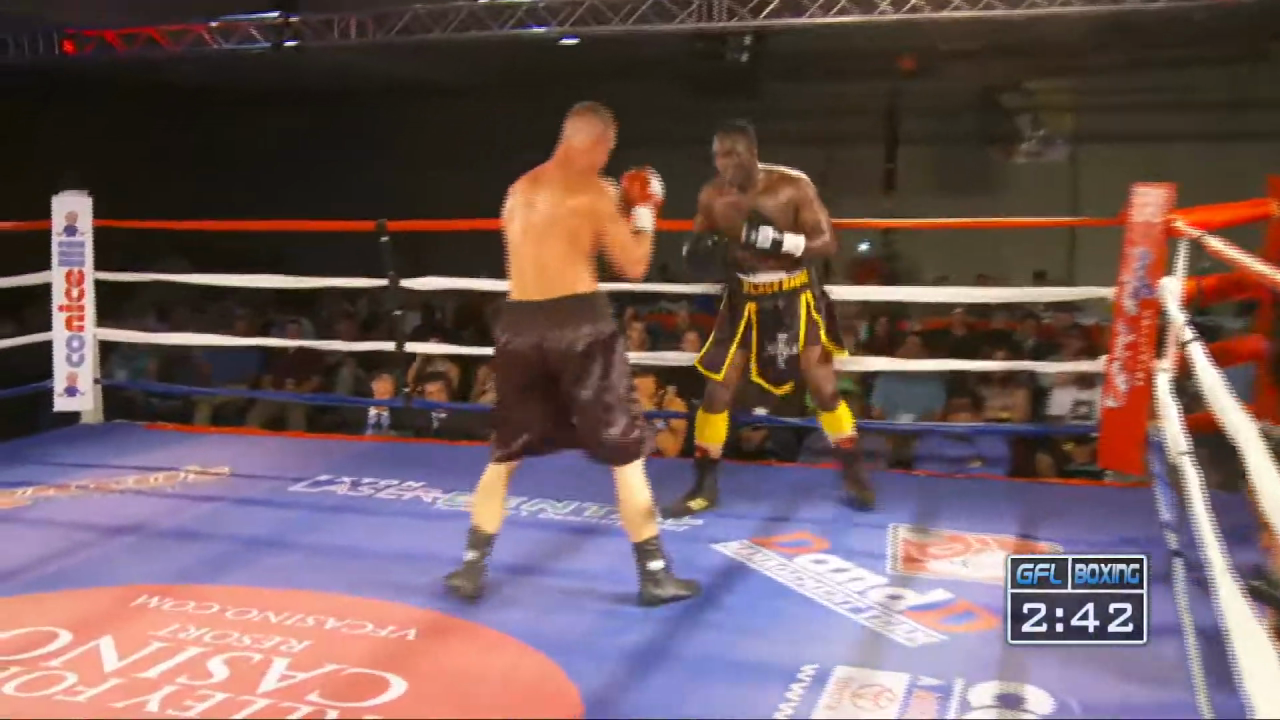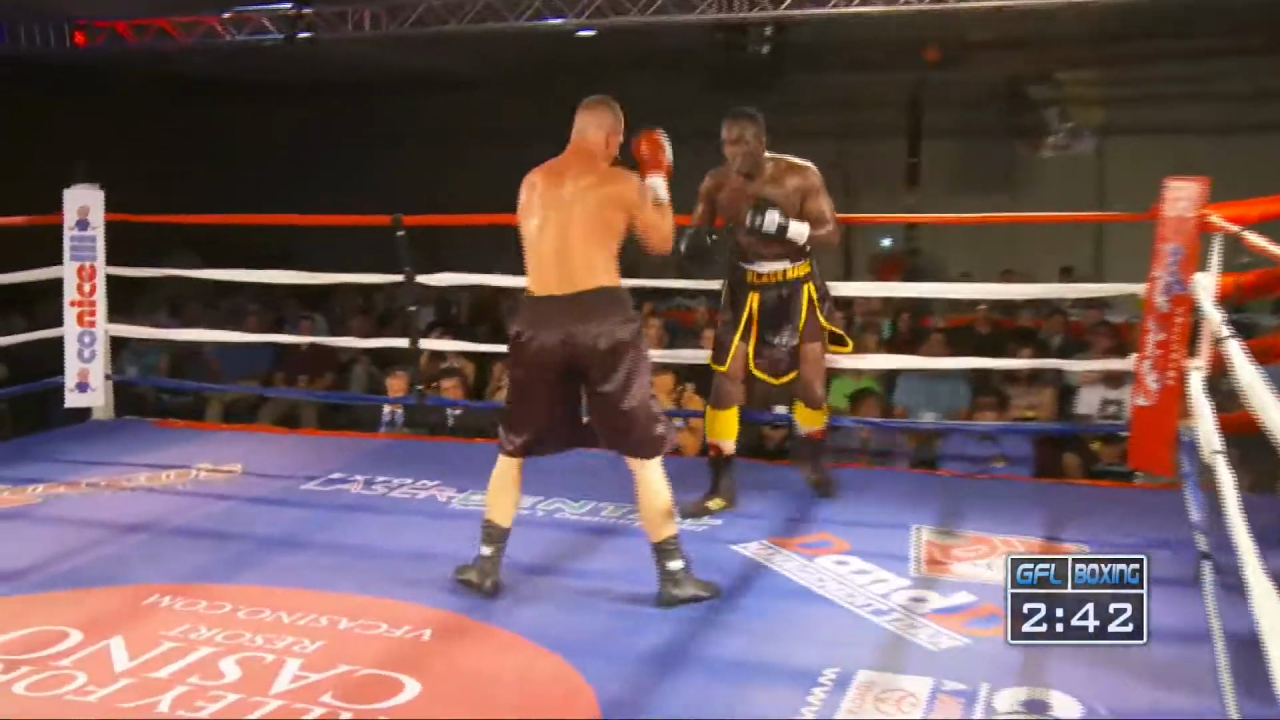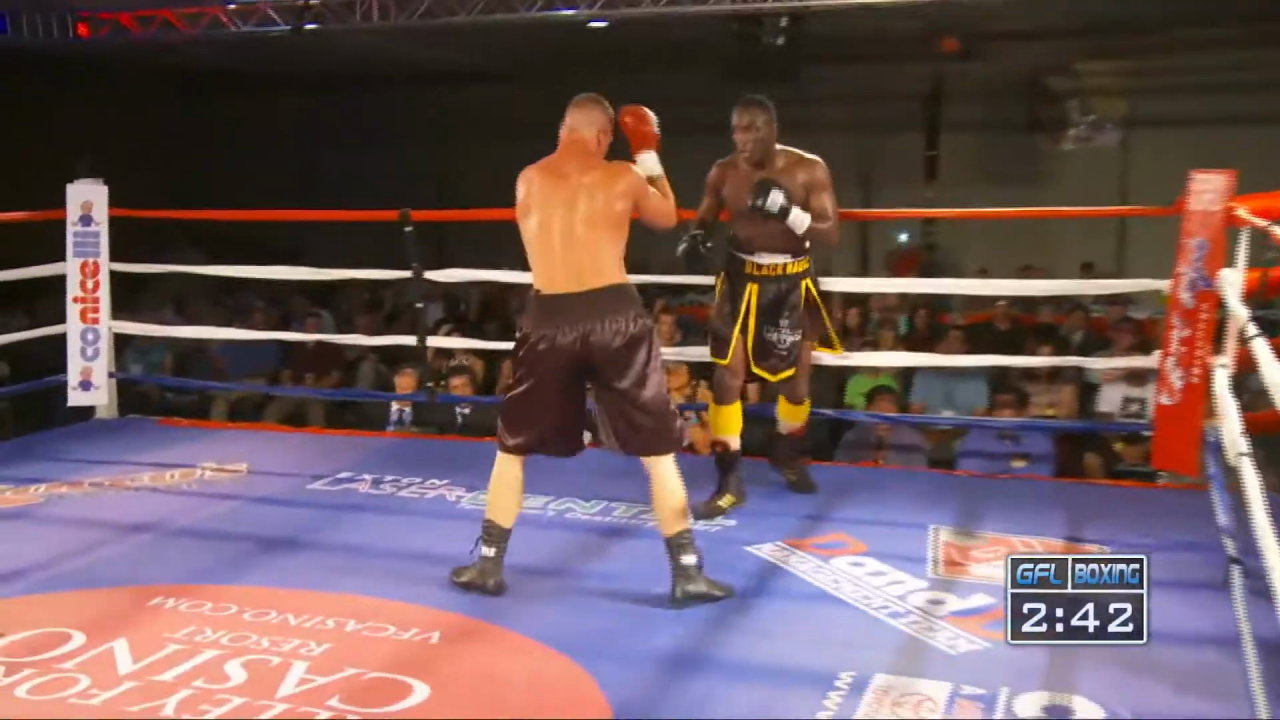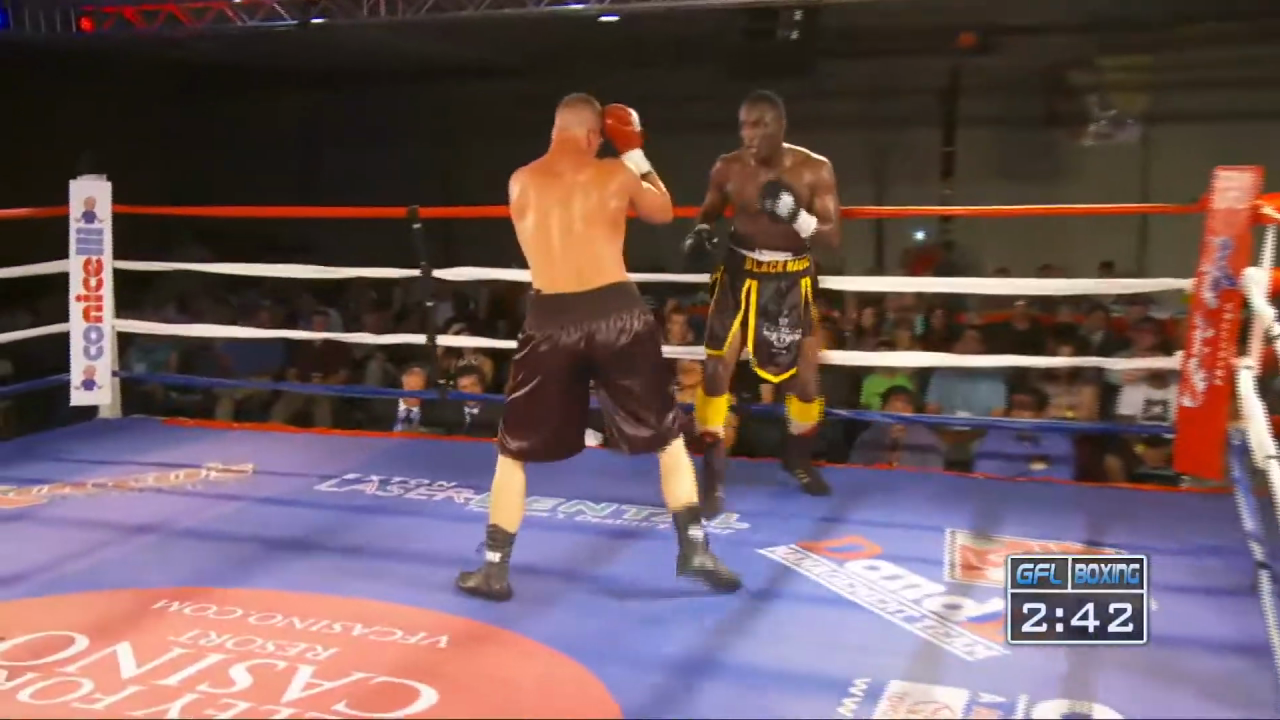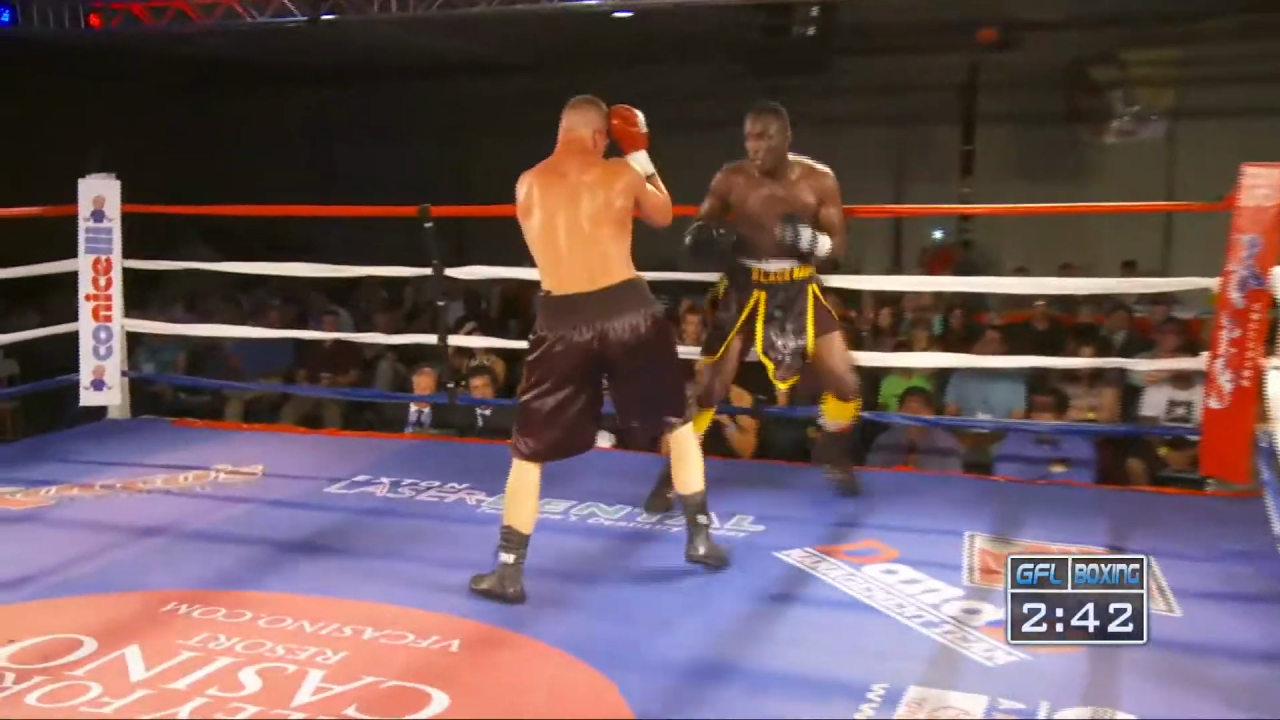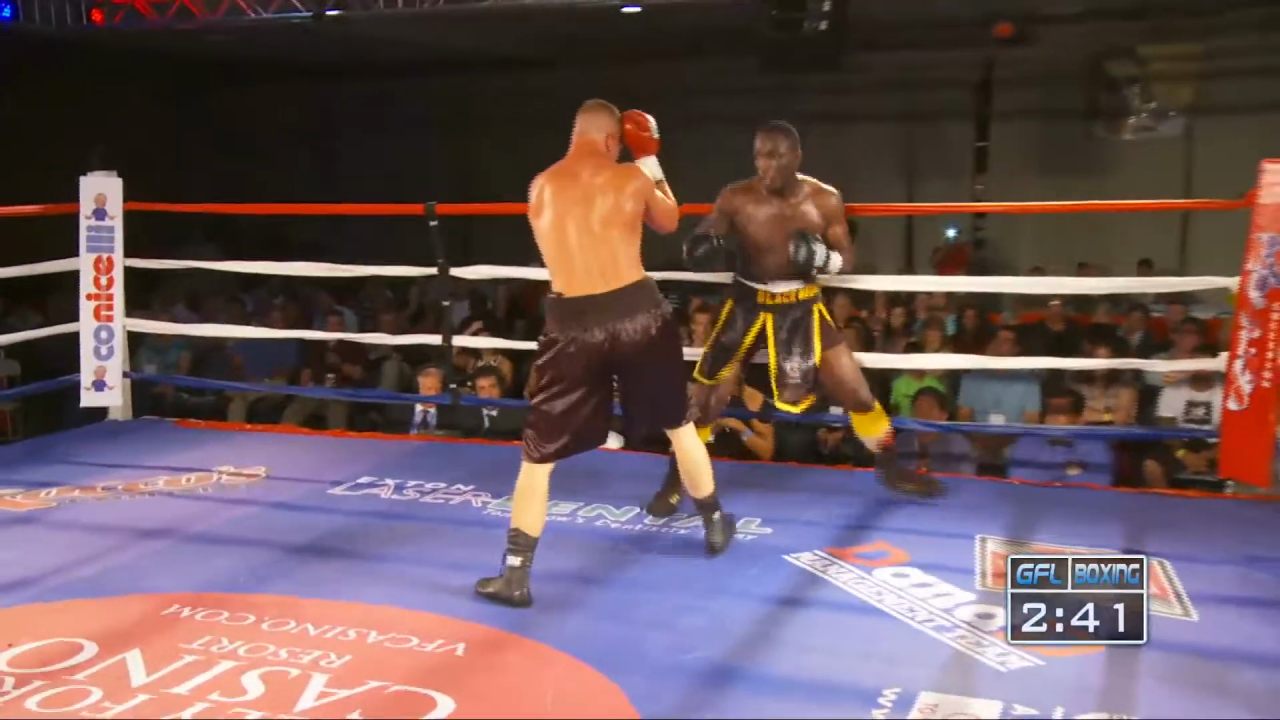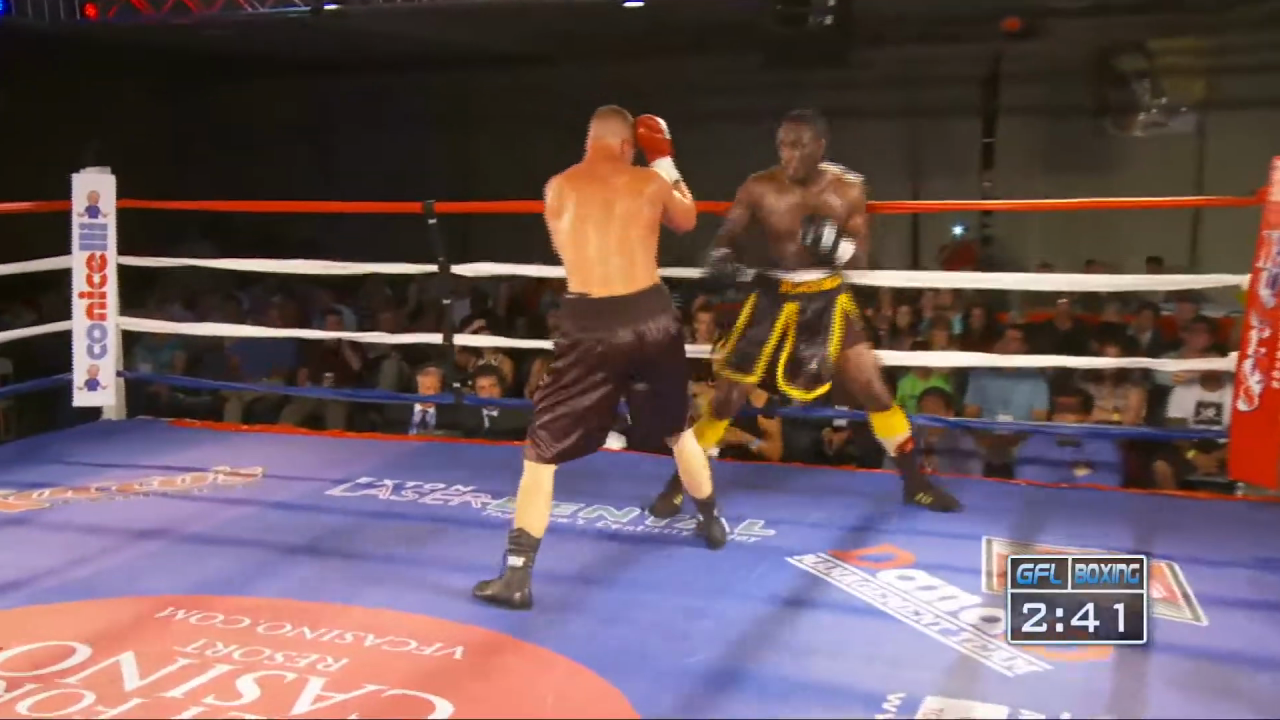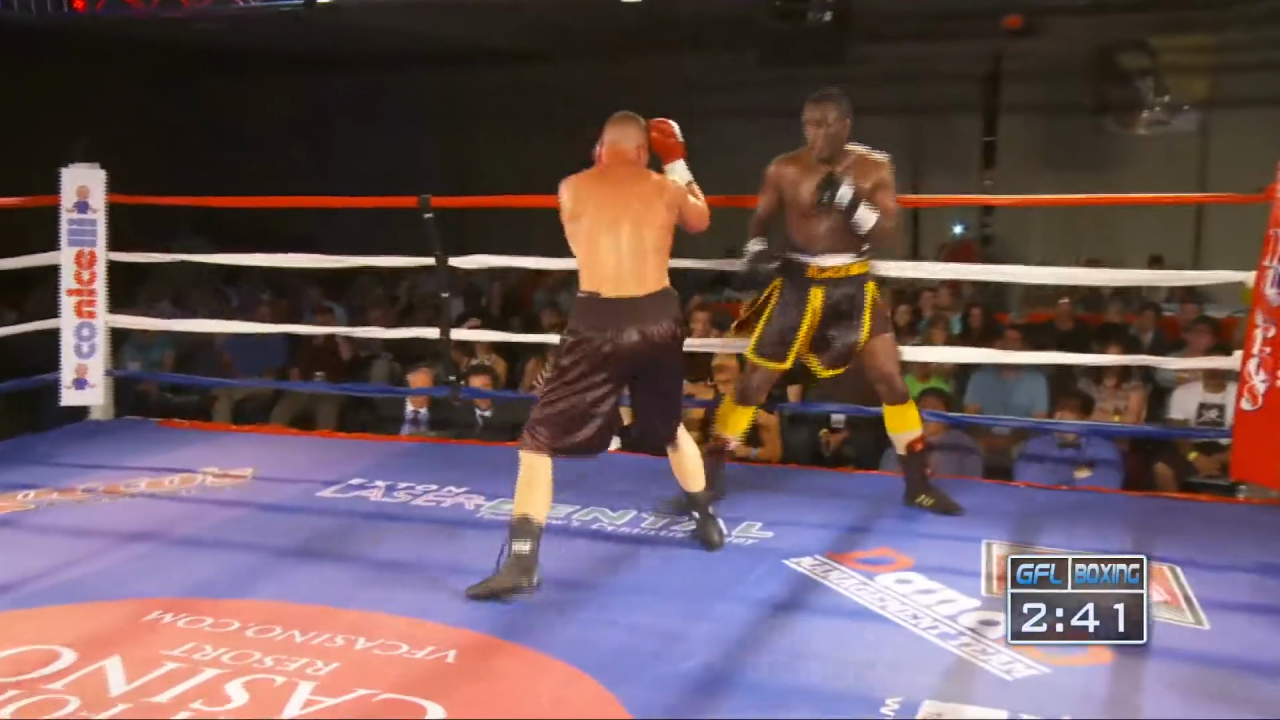
dt=0.1s
person 1, frame 1
left shoulder: (520, 189)
right shoulder: (591, 191)
right elbow: (634, 267)
right wrist: (643, 211)
left hip: (520, 326)
right hip: (579, 325)
left knee: (505, 456)
right knee: (627, 455)
left ankle: (472, 568)
right ankle: (655, 574)
person 1, frame 2
left shoulder: (533, 181)
right shoulder: (622, 183)
right elbow: (661, 242)
right wrist: (658, 179)
left hip: (540, 321)
right hip: (604, 317)
left knee: (514, 447)
right knee: (646, 452)
left ankle: (486, 564)
right ankle: (675, 575)
person 1, frame 3
left shoulder: (528, 179)
right shoulder: (622, 176)
right elbow: (665, 216)
right wrist: (646, 152)
left hip: (548, 321)
right hip: (614, 316)
left knee: (513, 445)
right knee: (657, 449)
left ankle: (488, 564)
right ankle: (687, 571)
person 1, frame 4
left shoulder: (520, 182)
right shoulder: (616, 174)
right elbow: (662, 213)
right wrist: (635, 151)
left hip: (550, 321)
right hip: (617, 314)
left knee: (516, 449)
right knee: (666, 436)
left ankle: (494, 569)
right ankle: (695, 549)
person 1, frame 5
left shoulder: (527, 184)
right shoulder: (621, 174)
right elbow: (662, 216)
right wrist: (639, 152)
left hip: (562, 321)
right hip: (627, 311)
left knee: (528, 451)
right knee: (676, 422)
left ankle: (508, 572)
right ankle: (699, 535)
person 1, frame 6
left shoulder: (540, 187)
right shoulder: (632, 178)
right elbow: (668, 220)
right wrist: (651, 156)
left hip: (574, 323)
right hip: (639, 313)
left knee: (539, 451)
right knee: (677, 423)
left ankle: (515, 575)
right ankle: (714, 523)
person 1, frame 7
left shoulder: (557, 188)
right shoulder: (649, 182)
right elbow: (686, 220)
right wrist: (663, 160)
left hip: (589, 324)
right hip: (652, 317)
left knee: (542, 451)
right knee: (677, 429)
left ankle: (514, 577)
right ankle: (711, 521)
person 1, frame 8
left shoulder: (572, 189)
right shoulder: (664, 186)
right elbow: (701, 220)
right wrist: (677, 163)
left hip: (599, 324)
right hip: (660, 319)
left knee: (538, 443)
right knee: (670, 426)
left ankle: (521, 560)
right ankle: (707, 523)
person 2, frame 1
left shoulder: (793, 185)
right shoulder: (711, 196)
left elbow: (827, 243)
right elbow: (699, 241)
left wrist: (780, 241)
right wrist: (695, 246)
left hip: (794, 296)
right hip: (743, 298)
left knee: (824, 390)
right knee: (716, 394)
left ankle: (853, 473)
right ankle: (704, 487)
person 2, frame 2
left shoulder: (802, 175)
right shoulder: (716, 183)
left elbow: (832, 233)
right elbow: (698, 228)
left wrist: (787, 226)
right wrist: (692, 241)
left hip: (797, 287)
right hip: (745, 289)
left knee: (811, 390)
right knee: (725, 388)
left ankle: (813, 460)
right ankle: (721, 486)
person 2, frame 3
left shoulder: (809, 169)
right shoulder: (722, 172)
left elbow: (830, 232)
right elbow: (705, 220)
left wrist: (787, 211)
right wrist: (693, 240)
left hip: (793, 283)
right hip: (742, 281)
left knee: (795, 388)
right knee: (727, 382)
left ankle: (786, 457)
right ankle: (729, 483)
person 2, frame 4
left shoulder: (815, 169)
right shoulder: (726, 167)
left elbow: (831, 231)
right elbow: (706, 217)
left wrist: (795, 215)
right wrist: (698, 236)
left hip: (792, 281)
right hip: (741, 278)
left knee: (804, 386)
right knee: (716, 375)
left ankle: (798, 457)
right ankle: (711, 477)
person 2, frame 5
left shoulder: (819, 179)
right shoulder: (730, 178)
left elbow: (838, 242)
right elbow: (702, 222)
left wrist: (814, 243)
right wrist: (699, 235)
left hip: (798, 289)
right hip: (745, 287)
left knee: (845, 384)
right knee: (712, 386)
left ankle: (835, 456)
right ankle: (673, 475)
person 2, frame 6
left shoulder: (826, 199)
right shoulder: (736, 198)
left elbow: (848, 260)
right elbow: (702, 240)
left wrist: (823, 260)
right wrist: (699, 245)
left hip: (804, 309)
right hip: (750, 307)
left knee: (859, 397)
right knee: (707, 402)
left ankle: (895, 471)
right ankle: (674, 483)
person 2, frame 7
left shoulder: (848, 188)
right shoulder: (758, 187)
left elbow: (861, 250)
right elbow: (727, 234)
left wrist: (837, 245)
right wrist: (721, 256)
left hip: (828, 299)
right hip: (774, 298)
left knee: (876, 394)
right knee: (727, 397)
left ankle: (915, 482)
right ankle: (682, 482)
person 2, frame 8
left shoulder: (874, 168)
right shoulder: (783, 168)
left elbow: (890, 234)
right elbow: (760, 221)
left wrist: (857, 208)
right wrist: (757, 250)
left hip: (854, 285)
right hip: (798, 284)
left knee: (891, 385)
right knee: (755, 383)
left ankle: (918, 484)
right ankle: (711, 472)
